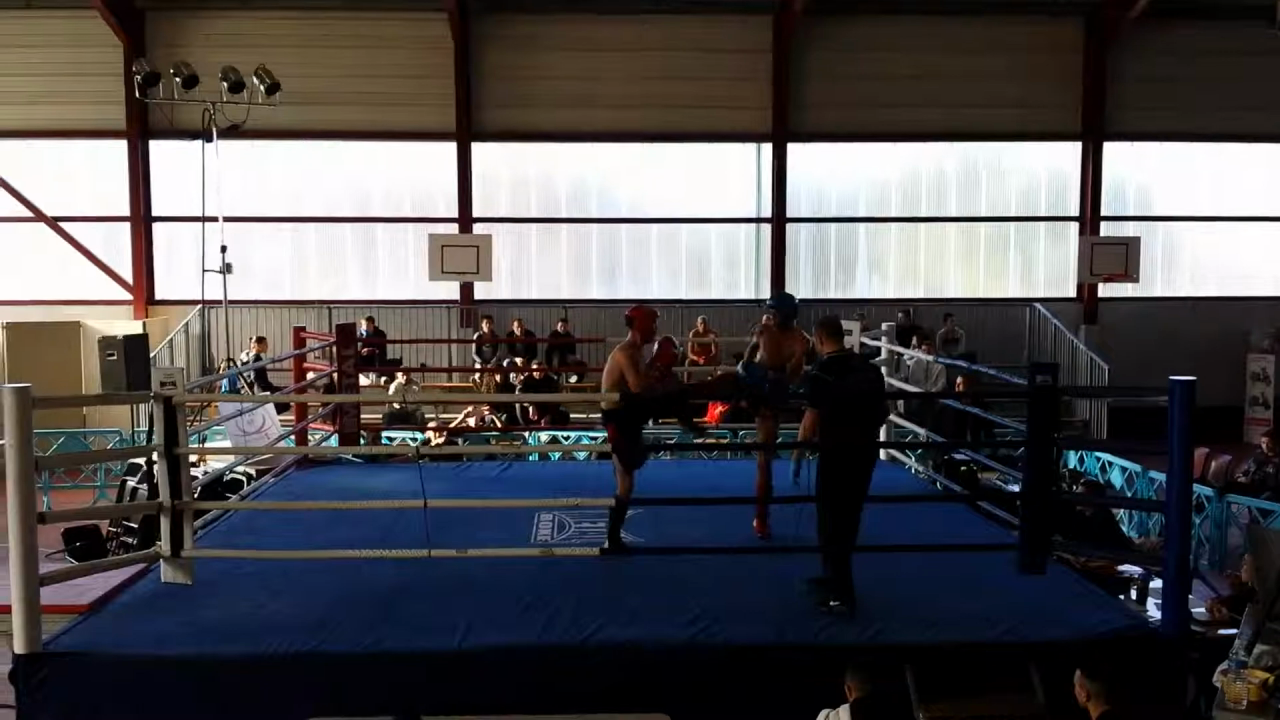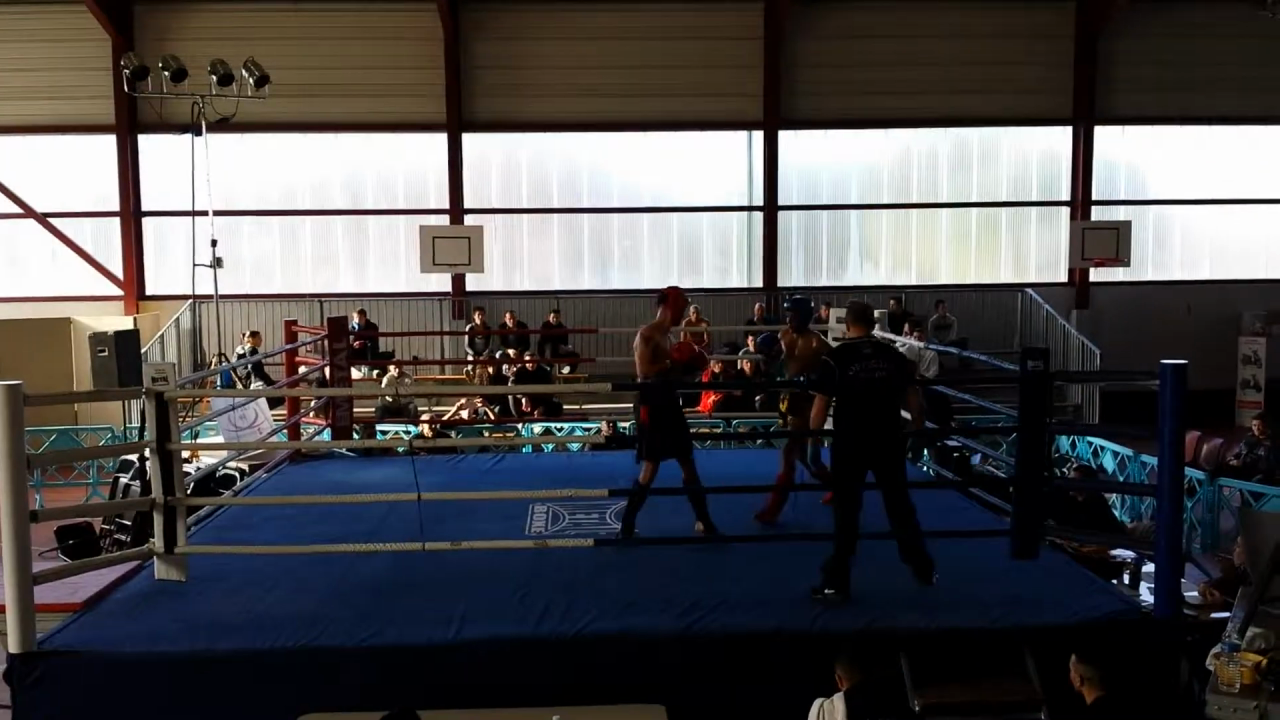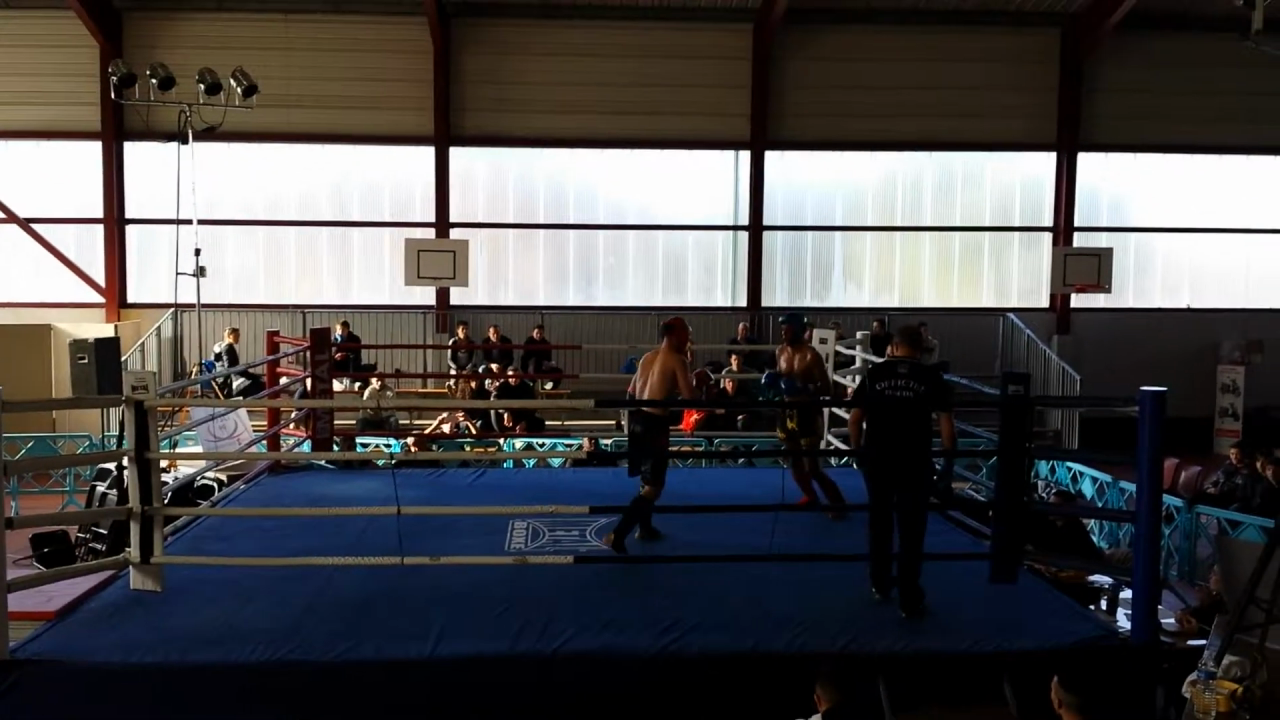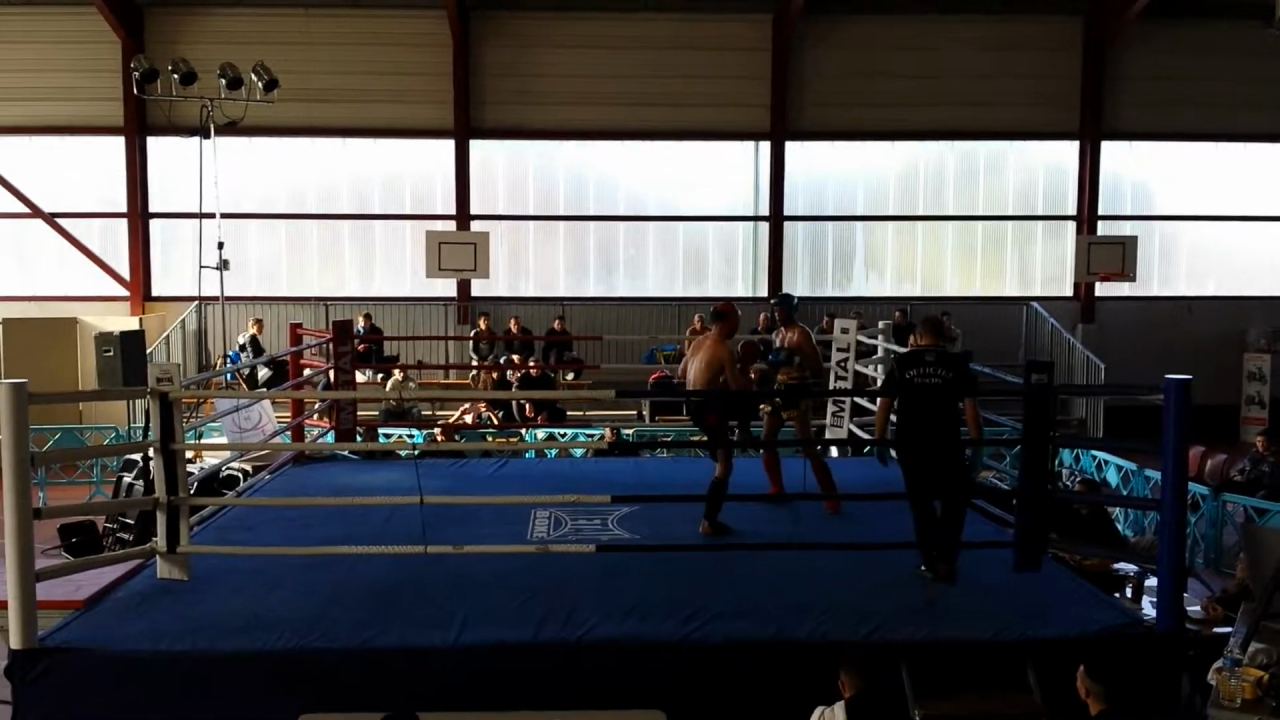
dt=0.5s
person 1, frame 1
left shoulder: (822, 372)
right shoulder: (869, 368)
left elbow: (811, 421)
right elbow: (884, 412)
left hip: (837, 454)
right hip: (866, 451)
left knee: (832, 522)
right knee: (848, 519)
left ankle: (840, 594)
right ankle: (835, 580)
person 1, frame 2
left shoulder: (835, 358)
right shoulder: (893, 356)
left elbow: (820, 407)
right elbow: (914, 403)
right wrist: (917, 430)
left hip: (849, 443)
right hip: (888, 441)
left knee: (846, 512)
right knee: (899, 505)
left ankle: (835, 583)
right ankle: (924, 570)
person 1, frame 3
left shoulder: (874, 374)
right shoulder: (932, 378)
left elbow: (855, 419)
right elbow: (946, 426)
left wrist: (857, 451)
right wrist: (948, 461)
left hip: (877, 459)
right hip: (916, 462)
left knee: (880, 523)
right knee: (912, 530)
left ankle: (881, 584)
right ankle: (910, 600)
person 1, frame 4
left shoulder: (902, 363)
right shoulder: (957, 365)
left elbow: (884, 406)
right elbow: (971, 410)
left wrist: (880, 442)
right wrist: (977, 448)
left hip: (910, 445)
right hip: (947, 445)
left knee: (921, 503)
right knee: (954, 503)
left ankle: (930, 563)
right ankle: (945, 560)
person 2, frame 1
left shoulder: (634, 351)
right shoulder: (626, 354)
right elbow: (639, 388)
left hip: (630, 409)
right hip: (616, 417)
right knee: (626, 482)
person 2, frame 2
left shoulder: (666, 336)
right shoulder: (647, 335)
right elbow: (644, 372)
left wrist: (689, 363)
right wrist: (676, 364)
left hip: (668, 401)
right hip: (651, 403)
left knee: (688, 463)
right knee: (650, 467)
person 2, frame 3
left shoulder: (647, 358)
right shoulder: (677, 359)
left elbow: (632, 392)
right elbow: (690, 397)
right wrist: (696, 384)
left hip: (637, 419)
right hip: (655, 424)
left knee: (650, 478)
right knee: (653, 486)
left ankle: (645, 527)
person 2, frame 4
left shoulder: (697, 342)
right shoulder: (724, 350)
left elbow: (682, 374)
right elbow: (738, 386)
right wrist: (741, 373)
left hip: (695, 402)
right hip: (706, 406)
right knee: (724, 464)
person 3, frame 1
left shoulder: (800, 341)
right shoulder: (765, 330)
left elbow: (791, 375)
left wrist: (769, 378)
right wrist: (744, 368)
left hip: (773, 395)
right hip: (752, 382)
left knee: (765, 460)
left ankle: (761, 517)
person 3, frame 2
left shoulder: (818, 344)
right shoulder: (785, 336)
left hip: (805, 403)
right hip: (787, 398)
left knee: (789, 454)
right knee: (803, 454)
left ankle: (773, 509)
person 3, frame 3
left shoulder: (812, 356)
right shoulder: (781, 351)
left elbow: (826, 388)
left wrist: (806, 390)
right wrist: (773, 382)
left hip: (808, 414)
right hip: (788, 411)
left knee: (812, 468)
right knee: (793, 459)
left ankle: (839, 505)
right ankle: (809, 495)
person 3, frame 4
left shoulder: (802, 333)
right shoulder: (777, 334)
left elbow: (818, 366)
left wrist: (792, 359)
right wrist: (769, 360)
left hip: (797, 392)
right hip: (778, 391)
left knee: (806, 444)
right knee: (767, 442)
left ankle: (830, 495)
right ankle: (777, 489)
